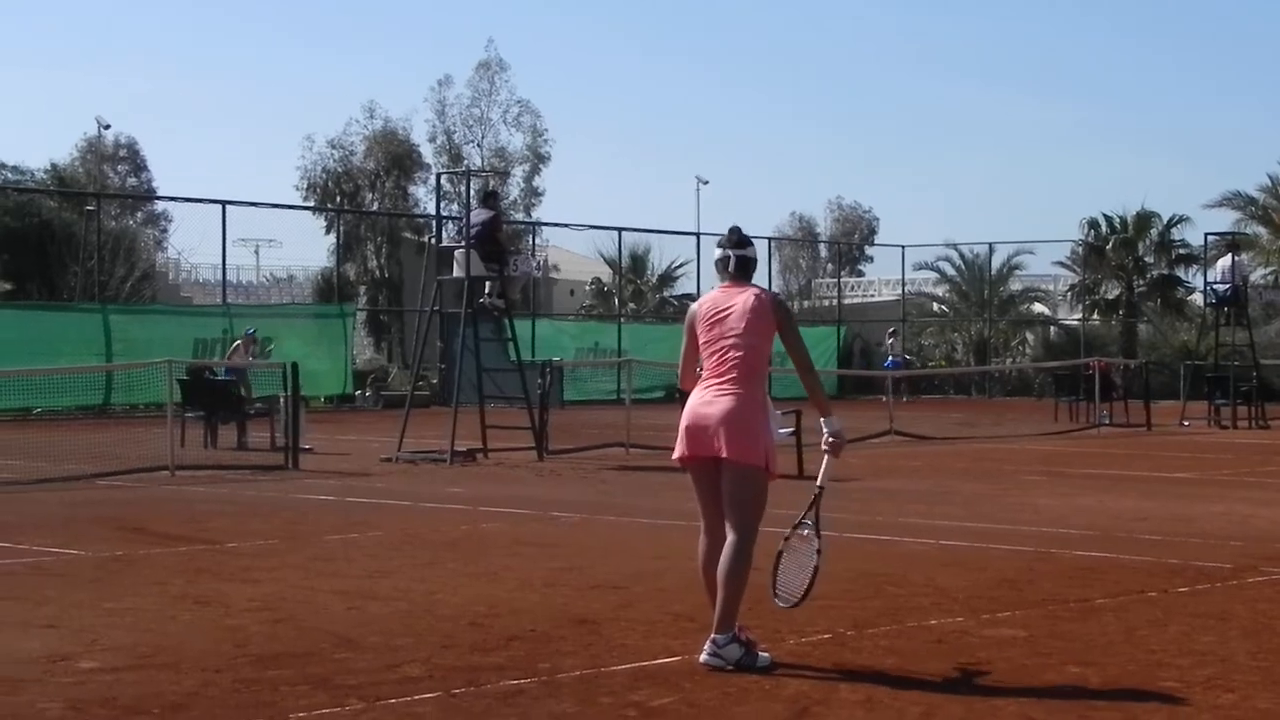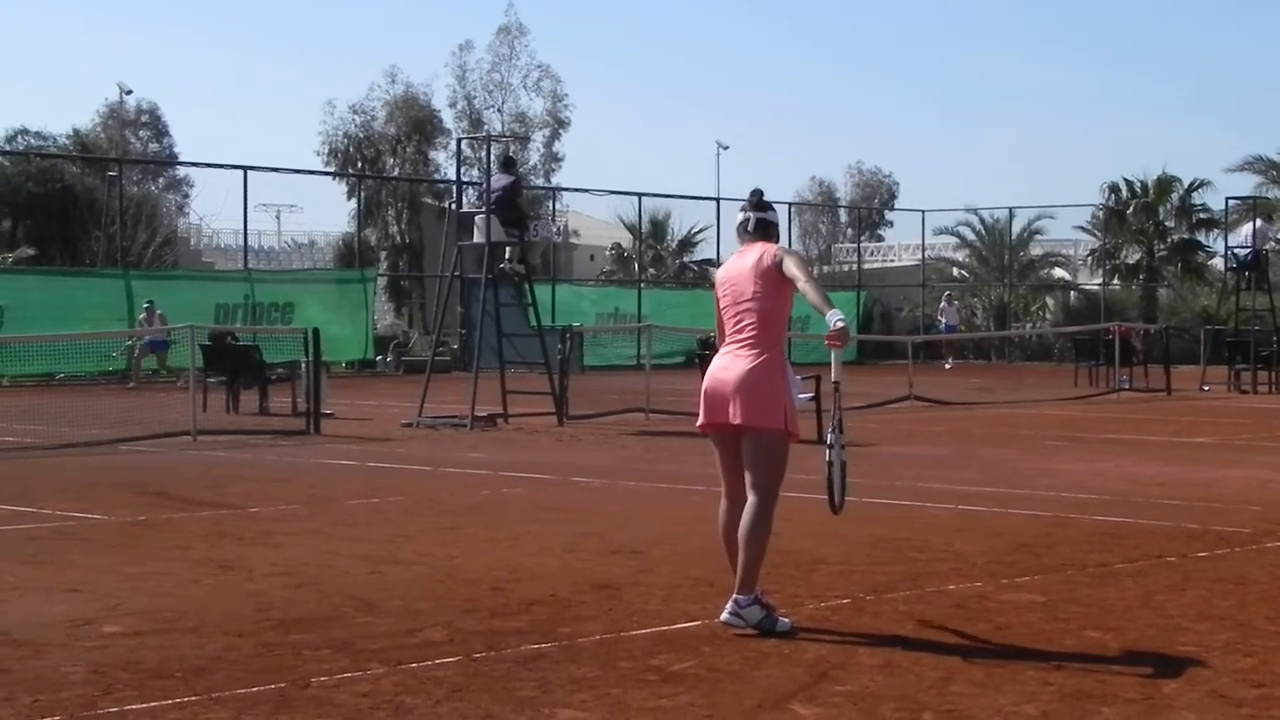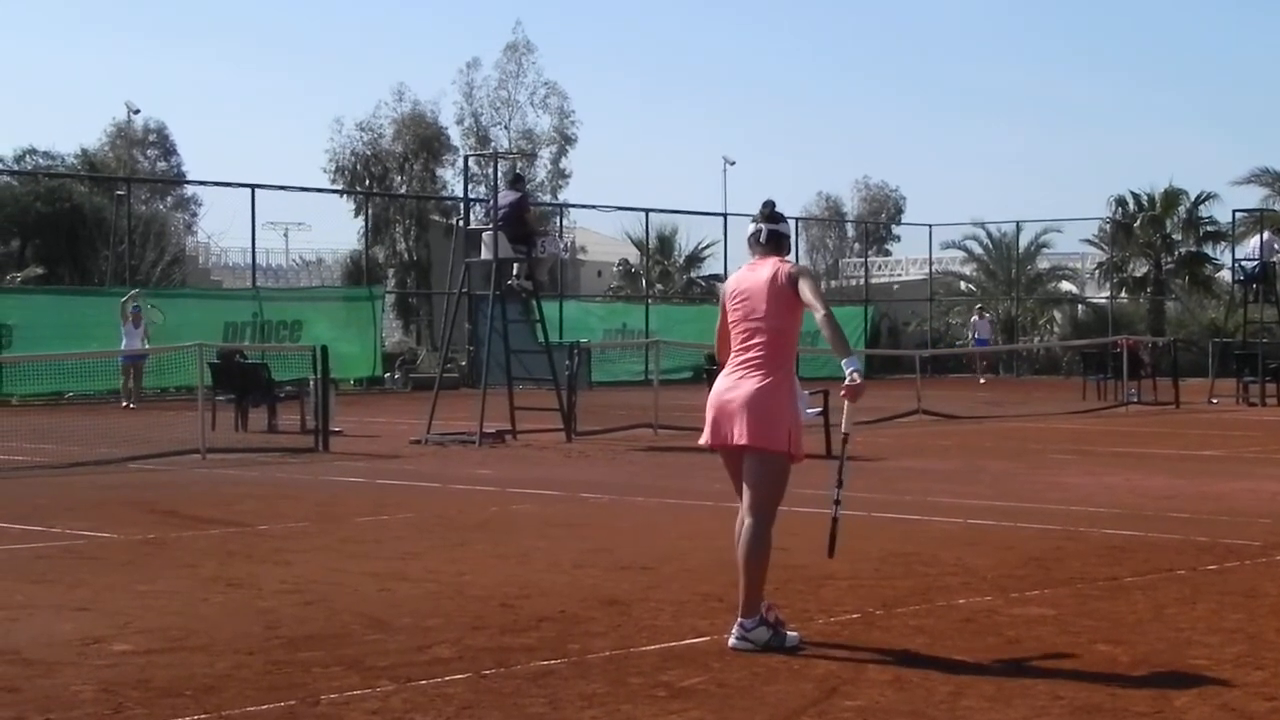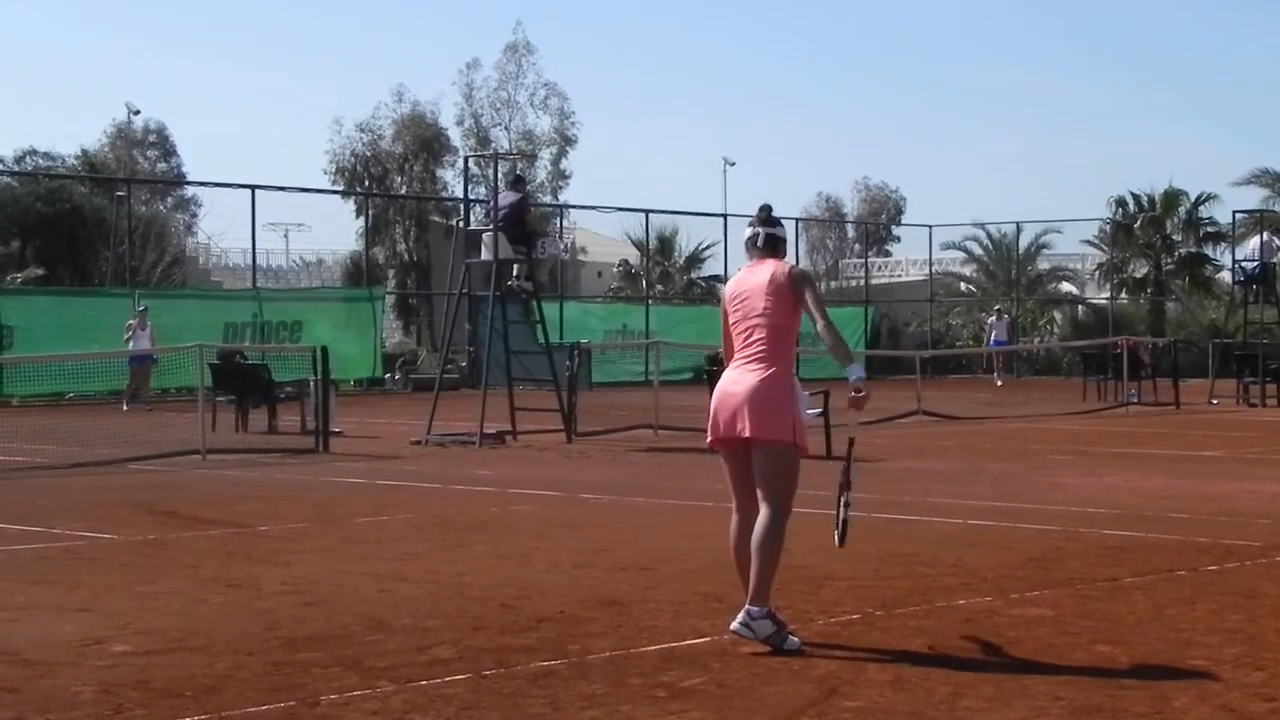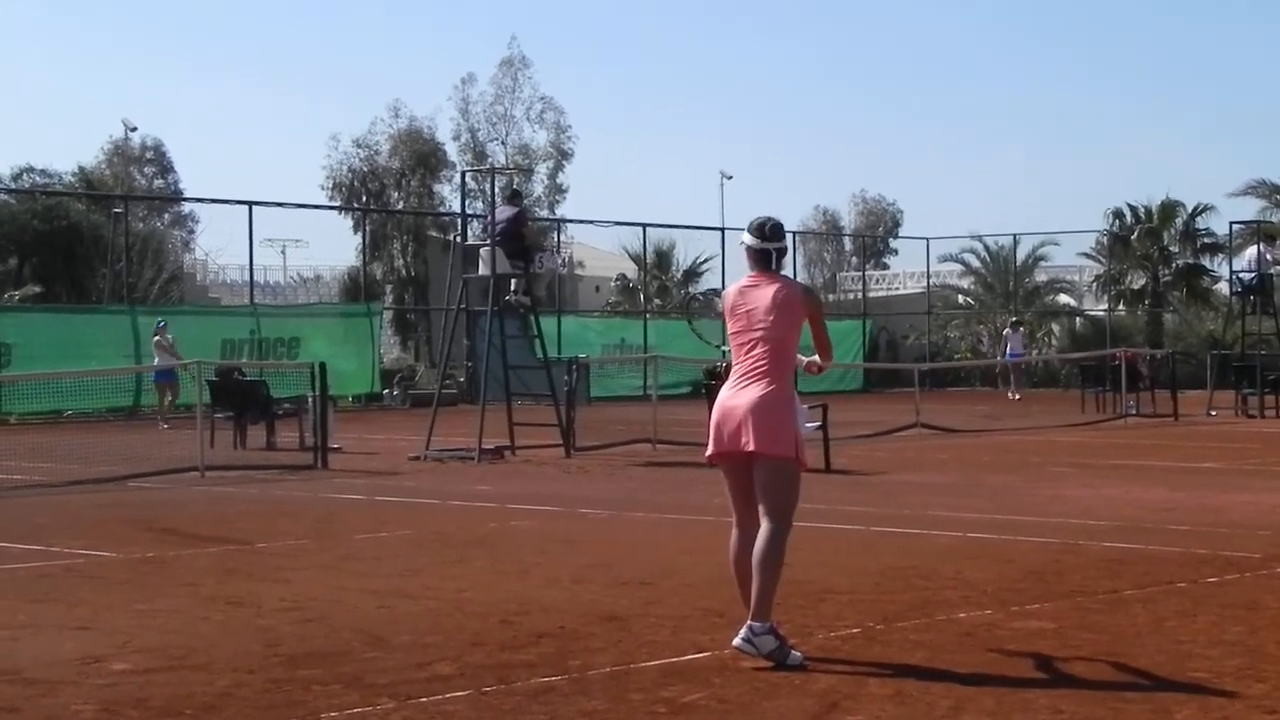
dt=1s
person 1, frame 1
left shoulder: (698, 308)
right shoulder: (770, 304)
right elbow: (804, 367)
right wrist: (829, 422)
left hip: (697, 416)
right hip: (741, 419)
left knee: (714, 529)
right knee: (741, 533)
left ankle: (725, 630)
right ankle: (721, 641)
person 1, frame 2
left shoulder: (723, 271)
right shoulder: (778, 255)
right elbow: (804, 281)
right wrist: (835, 317)
left hip: (719, 378)
right hip: (759, 380)
left knee: (734, 493)
right knee: (761, 495)
left ankle: (745, 594)
right ankle: (743, 601)
person 1, frame 3
left shoulder: (732, 283)
right shoulder: (794, 274)
right elbow: (823, 314)
right wrist: (851, 366)
left hip: (725, 395)
right hip: (766, 400)
left knee: (748, 510)
right knee: (760, 515)
left ankle: (754, 610)
right ankle: (748, 625)
person 1, frame 4
left shoulder: (731, 286)
right shoulder: (792, 276)
right elbow: (822, 323)
right wrist: (854, 371)
left hip: (727, 392)
right hip: (768, 394)
left knee: (746, 508)
right knee: (775, 507)
left ankle: (756, 608)
right ankle: (756, 612)
person 1, frame 5
left shoulder: (730, 296)
right shoulder: (801, 294)
right elbow: (825, 352)
right wrist: (816, 362)
left hip: (728, 406)
right hip: (769, 407)
left knee: (745, 522)
right knee: (775, 522)
left ankle: (757, 623)
right ankle: (757, 627)
